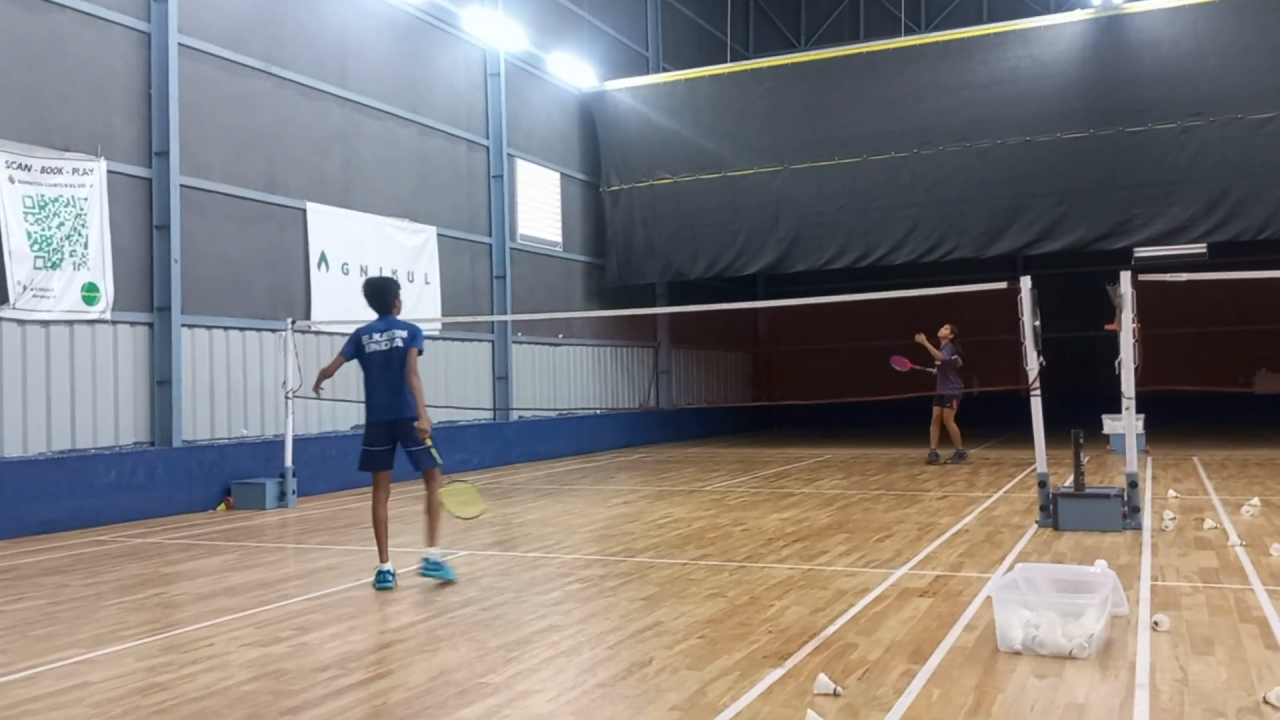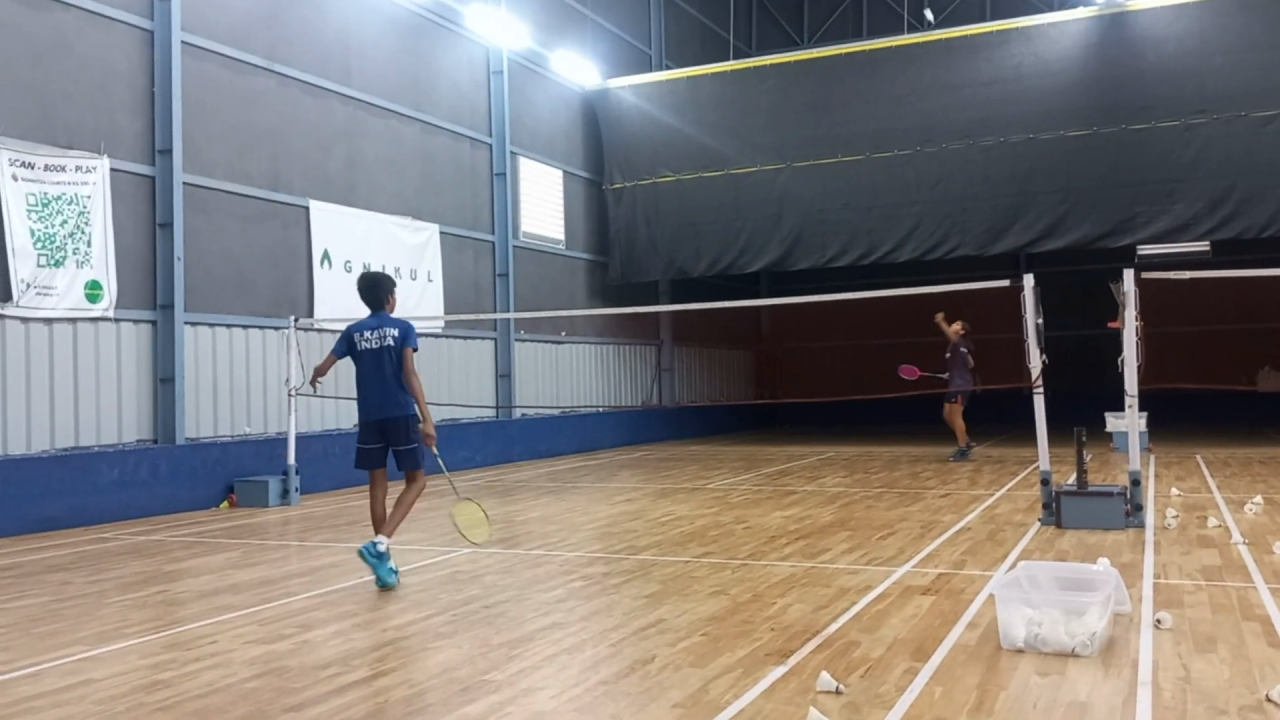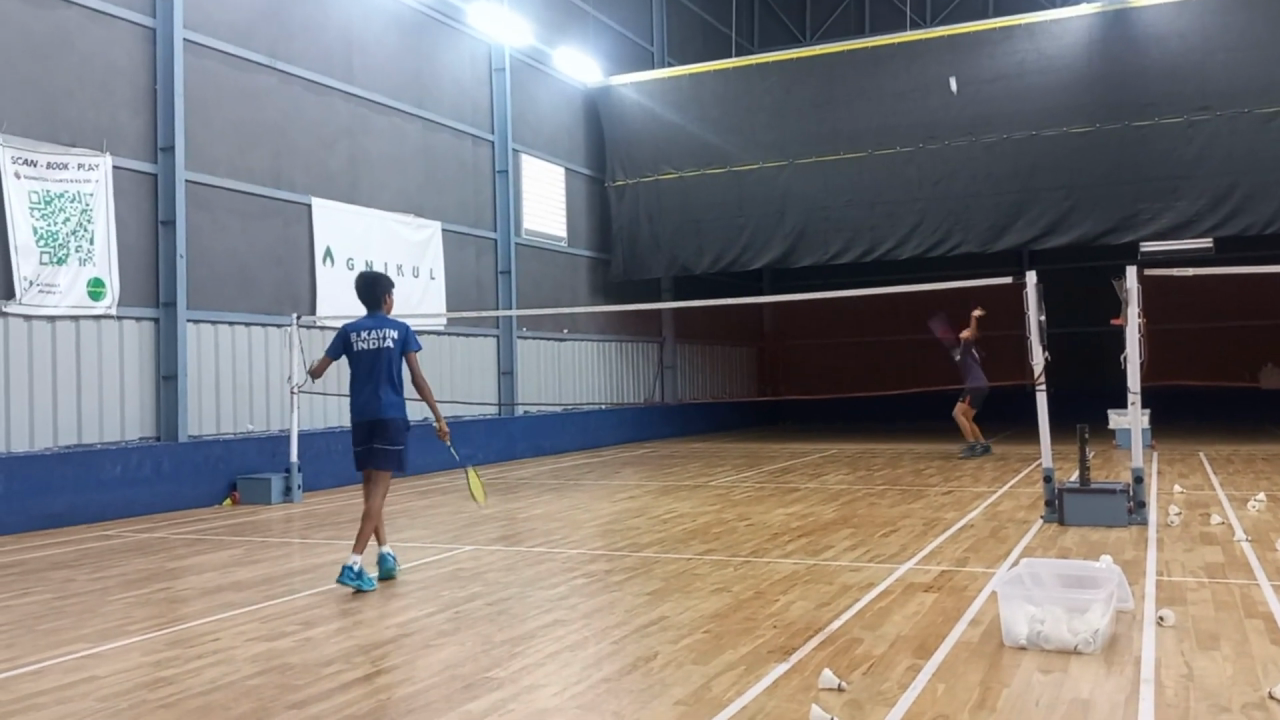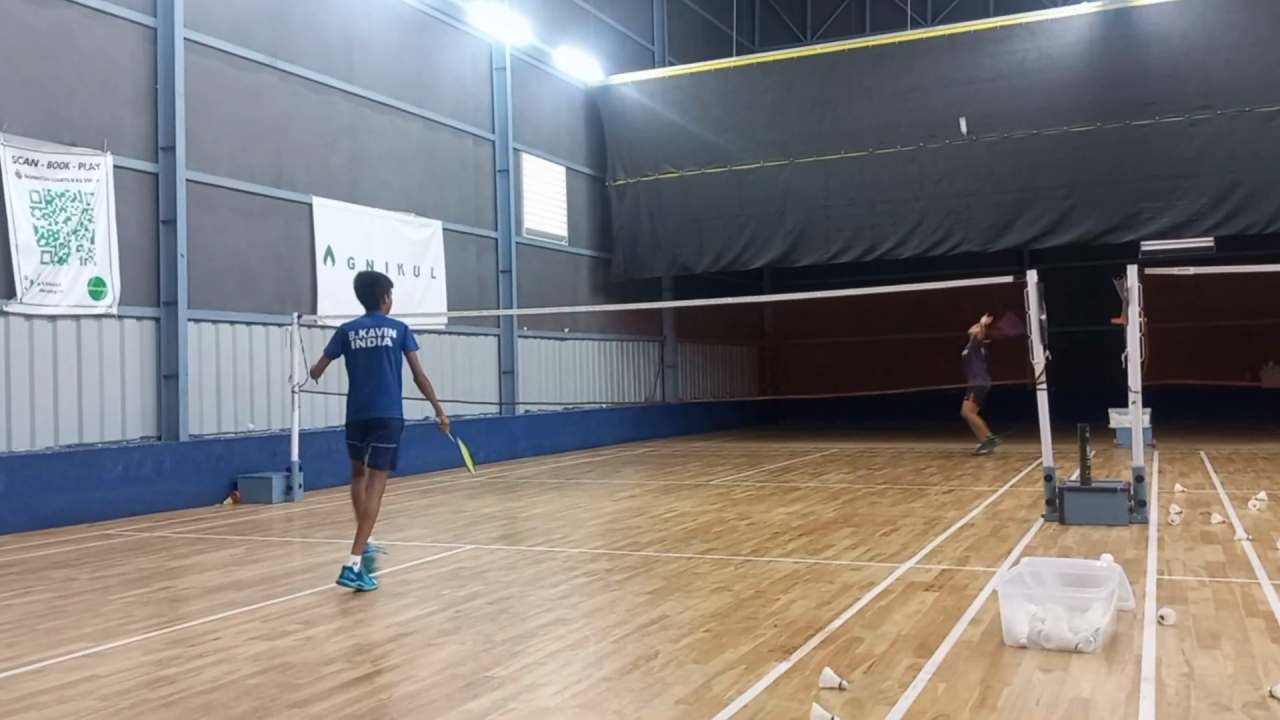
dt=0.2s
person 1, frame 1
left shoulder: (361, 335)
right shoulder: (409, 331)
left elbow: (329, 370)
right elbow: (411, 372)
left wrist: (319, 381)
right wrist: (422, 414)
left hip: (377, 420)
right hip: (407, 416)
left knee: (381, 490)
right knee: (433, 479)
left ankle: (385, 569)
right ankle: (432, 555)
person 1, frame 2
left shoulder: (353, 331)
right shoulder: (403, 328)
left elbow: (322, 369)
right elbow: (409, 374)
left wrist: (314, 376)
right wrist: (426, 418)
left hip: (369, 417)
right hip: (399, 414)
left knee: (378, 488)
right knee: (416, 481)
left ankle: (386, 564)
right ankle: (380, 543)
person 1, frame 3
left shoulder: (349, 331)
right shoulder: (400, 330)
left elbow: (317, 371)
right elbow: (417, 379)
left wrist: (313, 372)
right wrist: (438, 417)
left hip: (361, 417)
right hip: (390, 416)
left knee: (371, 483)
right knee: (378, 487)
left ankle: (385, 553)
right ankle: (353, 565)
person 1, frame 4
left shoulder: (347, 330)
right shoulder: (399, 330)
left elbow: (316, 372)
right elbow: (418, 375)
left wrist: (320, 371)
right wrist: (438, 408)
left hip: (357, 414)
right hip: (387, 414)
left knee: (359, 476)
right knee: (376, 484)
left ankle: (364, 547)
right ankle: (356, 560)
